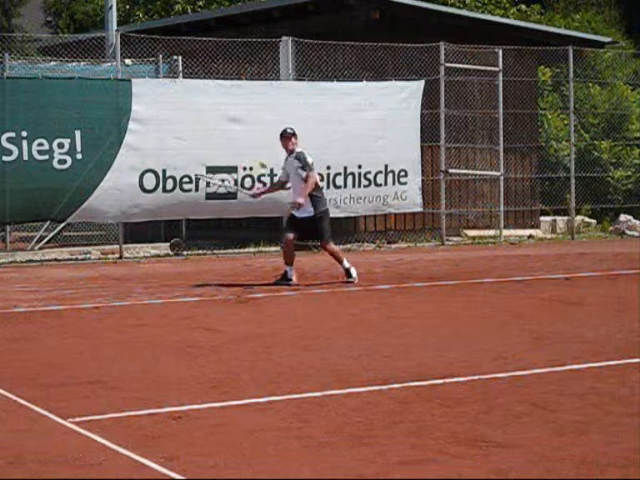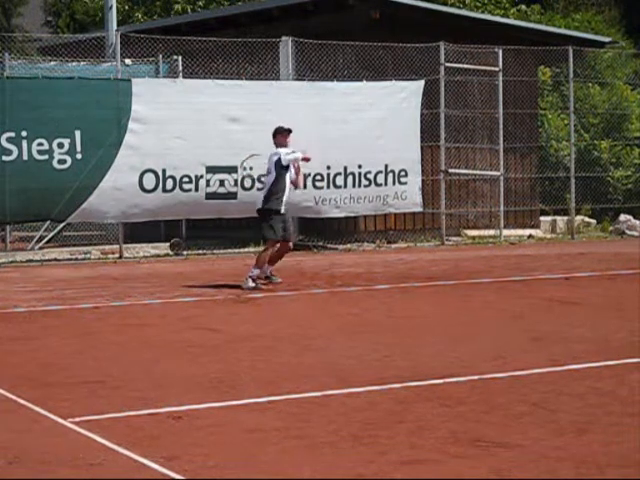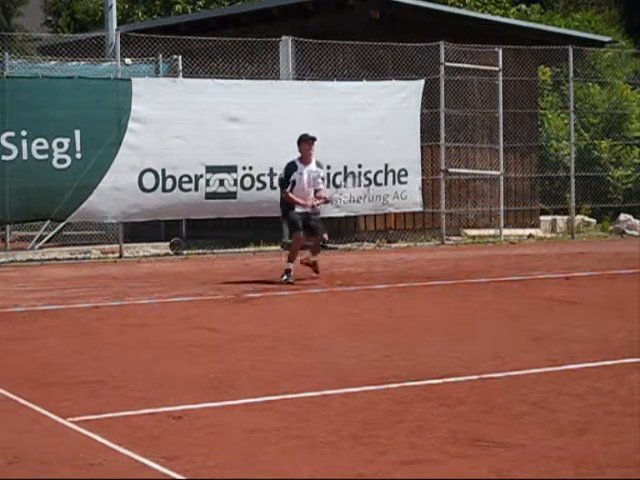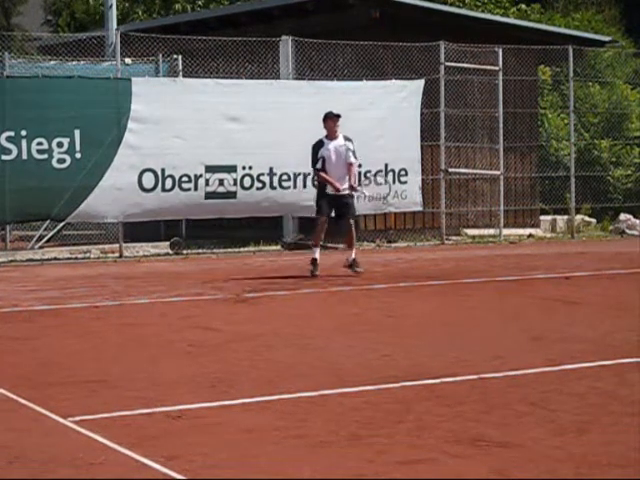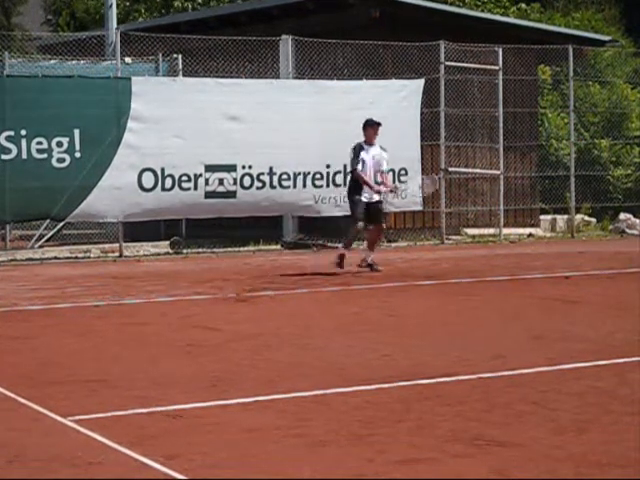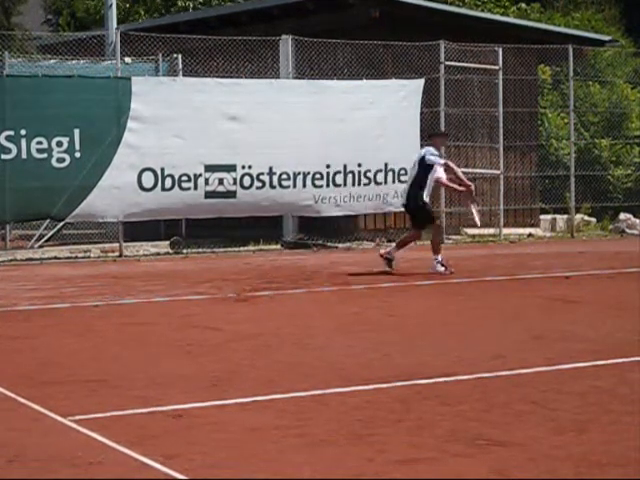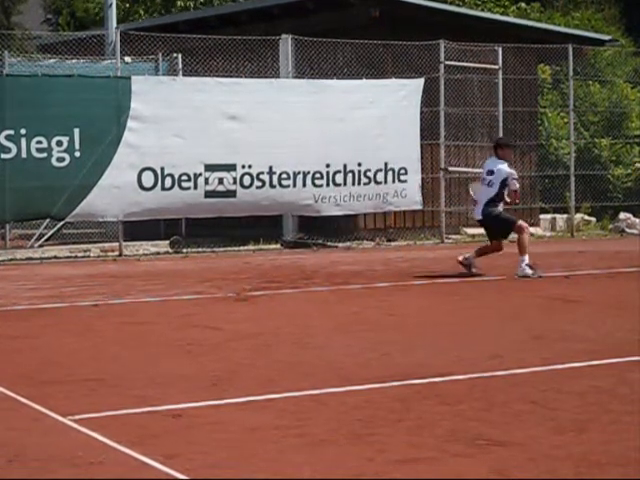
dt=0.5s
person 1, frame 1
left shoulder: (301, 156)
right shoulder: (288, 161)
left elbow: (312, 178)
right elbow: (281, 183)
left wrist: (302, 197)
right wrist: (262, 191)
left hip: (317, 210)
right hip: (299, 211)
left knee: (326, 245)
right knee: (288, 239)
left ankle: (348, 269)
right ankle: (288, 275)
person 1, frame 2
left shoulder: (288, 161)
right shoulder: (279, 153)
left elbow: (298, 184)
right elbow: (303, 157)
left wrist: (298, 165)
right wrist: (302, 157)
left hip: (279, 208)
right hip: (271, 208)
left knee: (287, 245)
right knee: (272, 244)
left ankle: (265, 272)
right ankle: (251, 278)
person 1, frame 3
left shoulder: (317, 167)
right shoulder: (291, 167)
left elbow: (318, 189)
right elbow: (285, 194)
left wrist: (322, 197)
right wrist: (304, 203)
left hip: (309, 208)
right hip: (290, 208)
left knee: (322, 238)
right knee: (299, 237)
left ankle: (311, 259)
right ankle: (288, 271)
person 1, frame 4
left shoulder: (347, 142)
right shoulder: (318, 146)
left elbow: (351, 164)
right elbow: (318, 172)
left wrist: (352, 181)
right wrist: (333, 183)
left hip: (345, 191)
right hip: (326, 191)
left knee: (350, 223)
right knee: (322, 221)
left ankle: (351, 259)
right ankle: (315, 259)
person 1, frame 5
left shoulder: (382, 152)
right shoulder: (357, 149)
left elbow: (382, 172)
right elbow: (357, 173)
left wrist: (388, 184)
right wrist: (373, 187)
left hip: (374, 197)
right hip: (357, 195)
left knee: (379, 227)
right knee: (358, 226)
left ankle: (367, 259)
right ankle: (343, 253)
person 1, frame 6
left shoulder: (437, 162)
right shoulder: (429, 152)
left elbow: (441, 180)
right elbow: (450, 167)
left wrist: (461, 189)
right wrist: (467, 183)
left hip: (414, 199)
right hip: (415, 198)
left knee: (416, 233)
right knee: (437, 227)
left ankle: (389, 253)
right ankle: (437, 263)
person 1, frame 7
left shoulder: (489, 163)
right shoulder: (508, 172)
right elbow: (515, 194)
right wrist: (513, 201)
left hip: (481, 213)
right hip: (489, 213)
left knee: (497, 245)
right knee: (523, 228)
left ankle: (467, 259)
right ankle: (524, 266)
